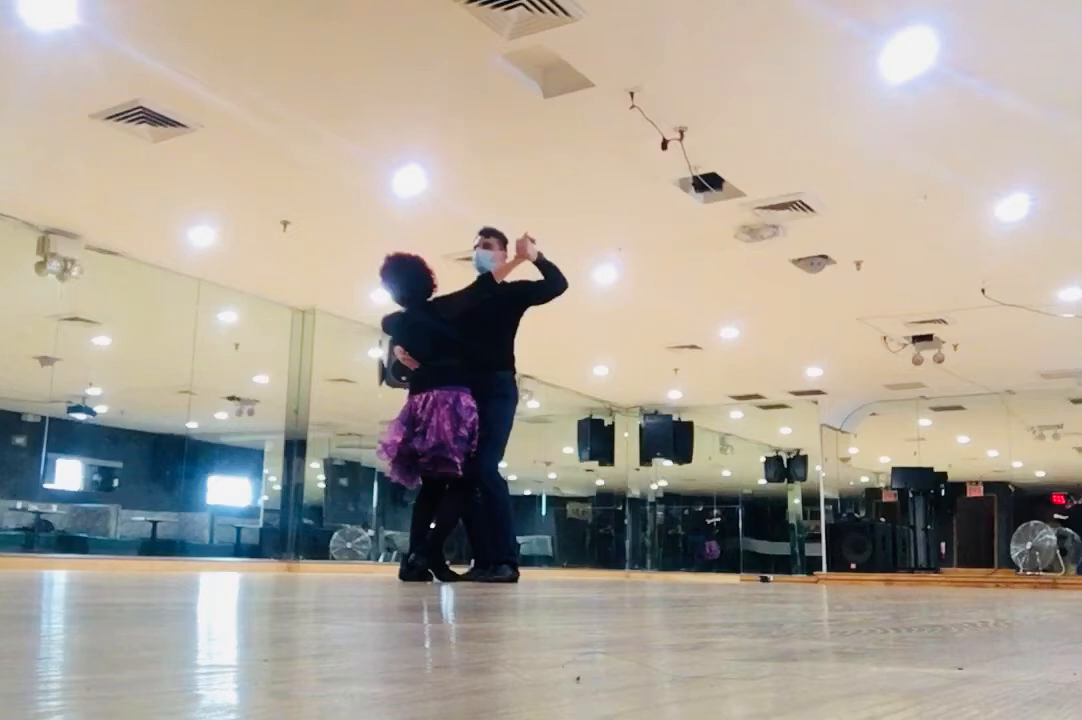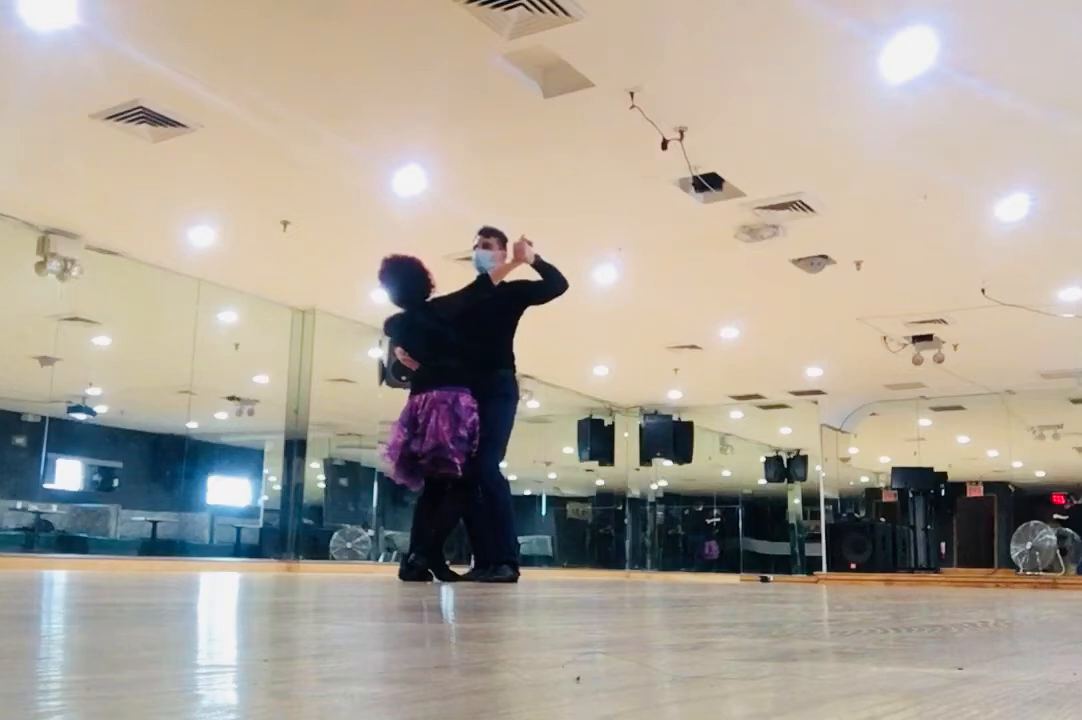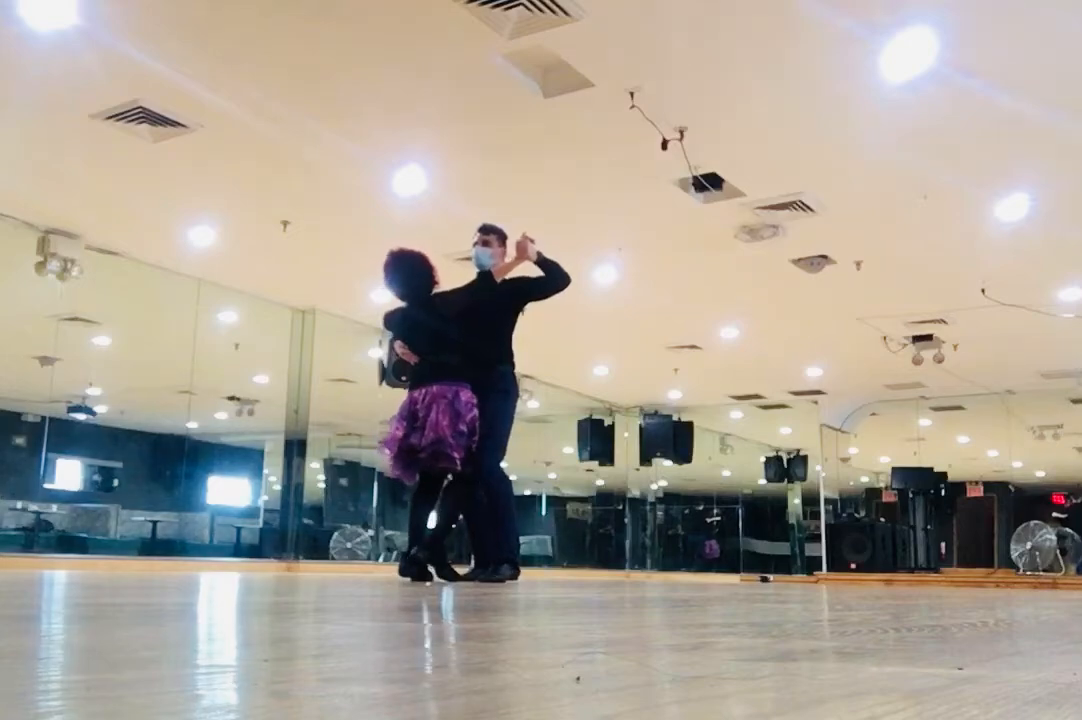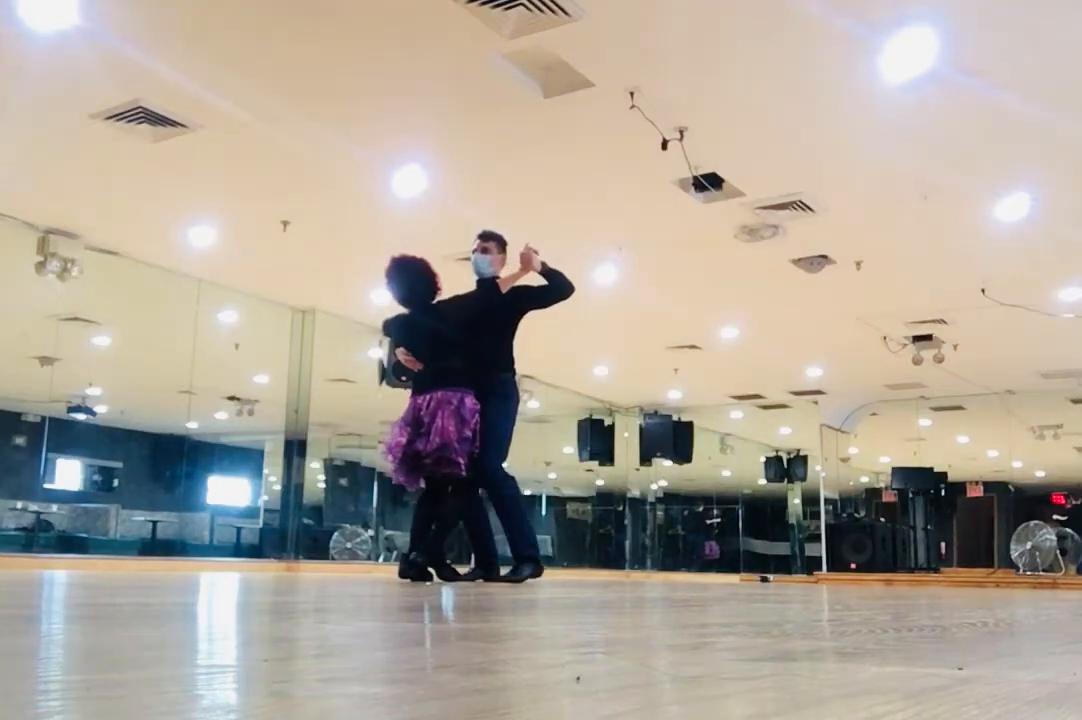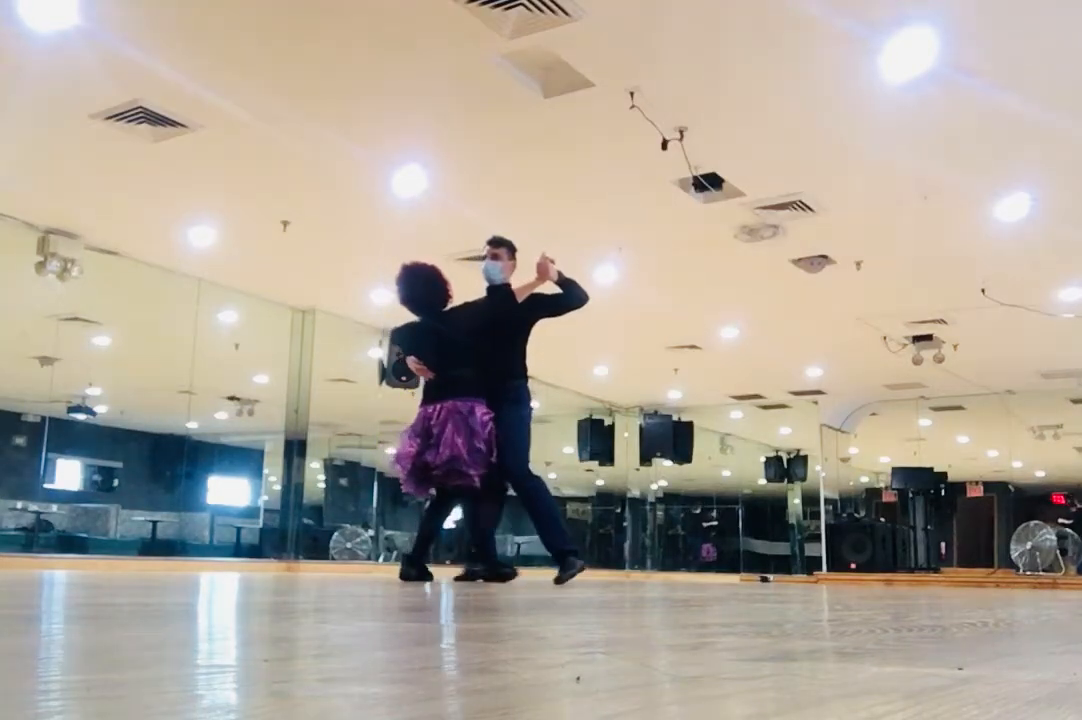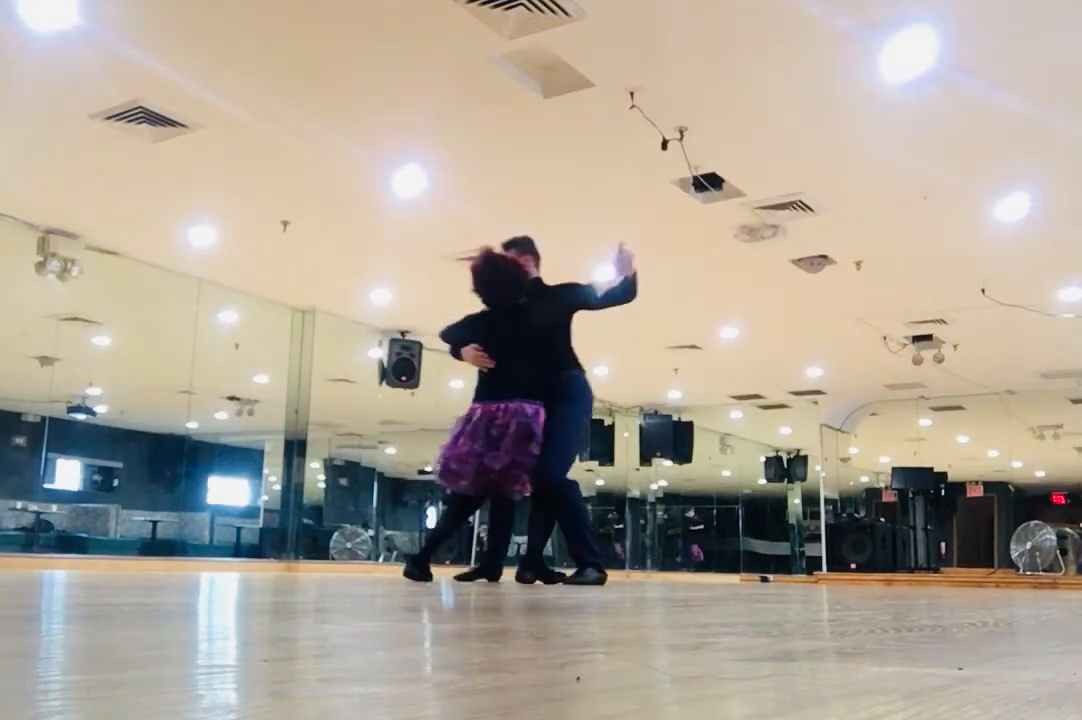
dt=0.5s
person 1, frame 1
left shoulder: (513, 292)
right shoulder: (458, 299)
left elbow: (558, 285)
left wrist: (535, 257)
right wrist: (405, 348)
left hip: (497, 388)
left knee: (485, 468)
right knee: (462, 472)
left ankle: (507, 560)
right ankle: (484, 560)
person 1, frame 2
left shoulder: (512, 292)
left elbow: (558, 285)
left wrist: (532, 259)
left hip: (497, 387)
left knee: (486, 467)
right knee: (463, 472)
left ankle: (507, 560)
right ankle: (484, 560)
person 1, frame 3
left shoulder: (512, 289)
right shoulder: (457, 296)
left elbow: (560, 280)
left wrist: (534, 257)
right wrist: (405, 343)
left hip: (497, 384)
left knee: (487, 465)
left ankle: (507, 558)
right ankle: (485, 560)
person 1, frame 4
left shoulder: (513, 296)
right shoulder: (458, 304)
left elbow: (564, 289)
left wrist: (538, 267)
right wrist: (405, 350)
left hip: (497, 390)
left knee: (489, 467)
left ankle: (527, 557)
right ankle: (486, 561)
person 1, frame 5
left shoulder: (525, 304)
left elbow: (578, 298)
left wrist: (555, 277)
right wrist: (415, 359)
left hip: (511, 397)
left knee: (516, 471)
right knee: (482, 478)
left ankle: (567, 554)
right ankle: (484, 559)
person 1, frame 6
left shoulder: (561, 296)
left elbow: (622, 295)
left wrist: (626, 273)
right wrist: (466, 351)
left hip: (568, 393)
left knee: (552, 473)
right knee: (541, 476)
left ankle: (591, 563)
right ankle: (534, 560)
person 2, frame 1
left shoulder: (395, 322)
right shoulder: (439, 311)
right elbow: (481, 290)
left hip: (419, 403)
right hip: (451, 400)
left knee: (431, 484)
right knee: (461, 480)
left ankle: (414, 558)
right ankle: (429, 553)
person 2, frame 2
left shoulder: (395, 325)
right shoulder: (437, 311)
right elbow: (478, 289)
right wrist: (516, 261)
left hip: (420, 403)
right hip: (452, 400)
left knee: (434, 484)
right knee: (462, 480)
left ankle: (414, 558)
right ankle: (429, 553)
person 2, frame 3
left shoulder: (396, 318)
right shoulder: (439, 307)
right elbow: (482, 286)
left hip: (419, 397)
right hip: (453, 395)
left knee: (427, 479)
right knee: (461, 473)
left ankle: (413, 554)
right ankle: (432, 546)
person 2, frame 4
left shoulder: (398, 325)
right shoulder: (445, 314)
right elbow: (487, 296)
right wrist: (523, 270)
left hip: (422, 404)
right hip: (455, 401)
left knee: (433, 485)
right knee: (460, 480)
left ankle: (415, 556)
right ankle: (430, 551)
person 2, frame 5
left shoulder: (410, 334)
right shoulder: (458, 320)
right elbow: (502, 301)
left hip: (433, 413)
right hip: (465, 410)
left knee: (446, 491)
right knee: (466, 487)
left ankle: (416, 559)
person 2, frame 6
left shoulder: (478, 323)
right shoulder: (530, 315)
left elbow: (448, 335)
left hip: (486, 412)
right hip: (524, 411)
left knee: (471, 491)
right knee: (503, 489)
left ankle: (422, 559)
right ankle: (490, 563)
